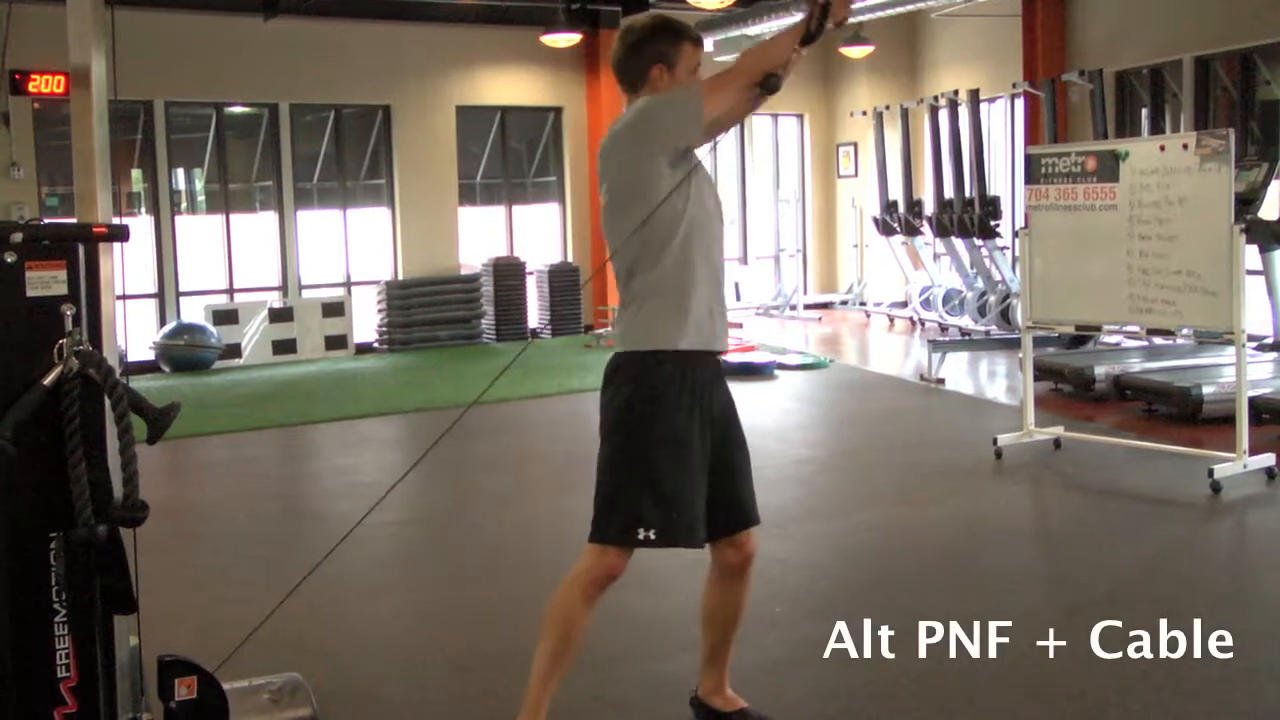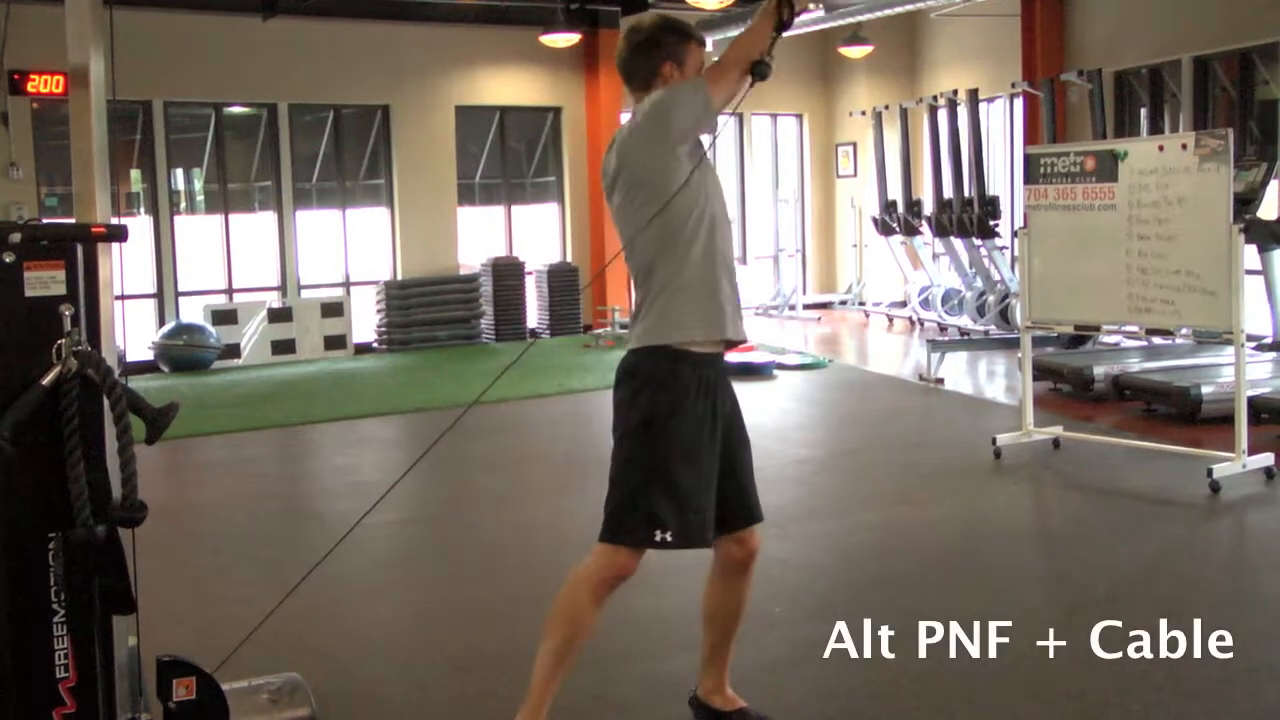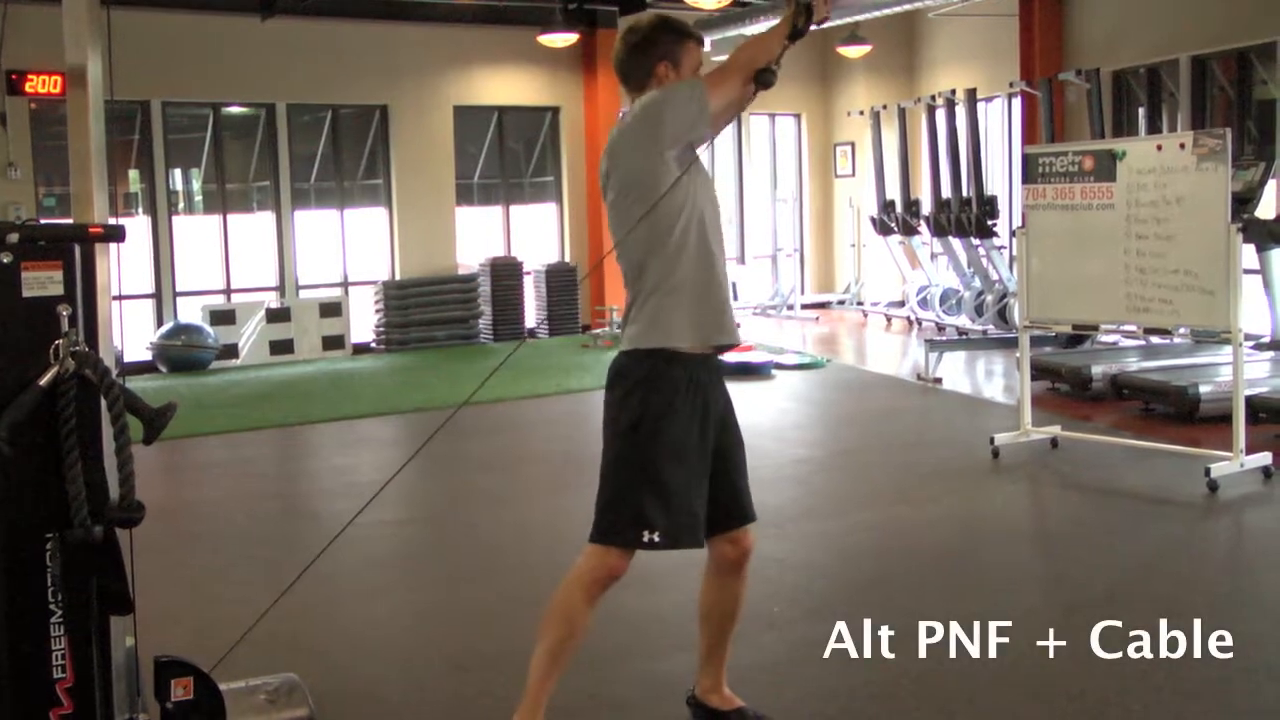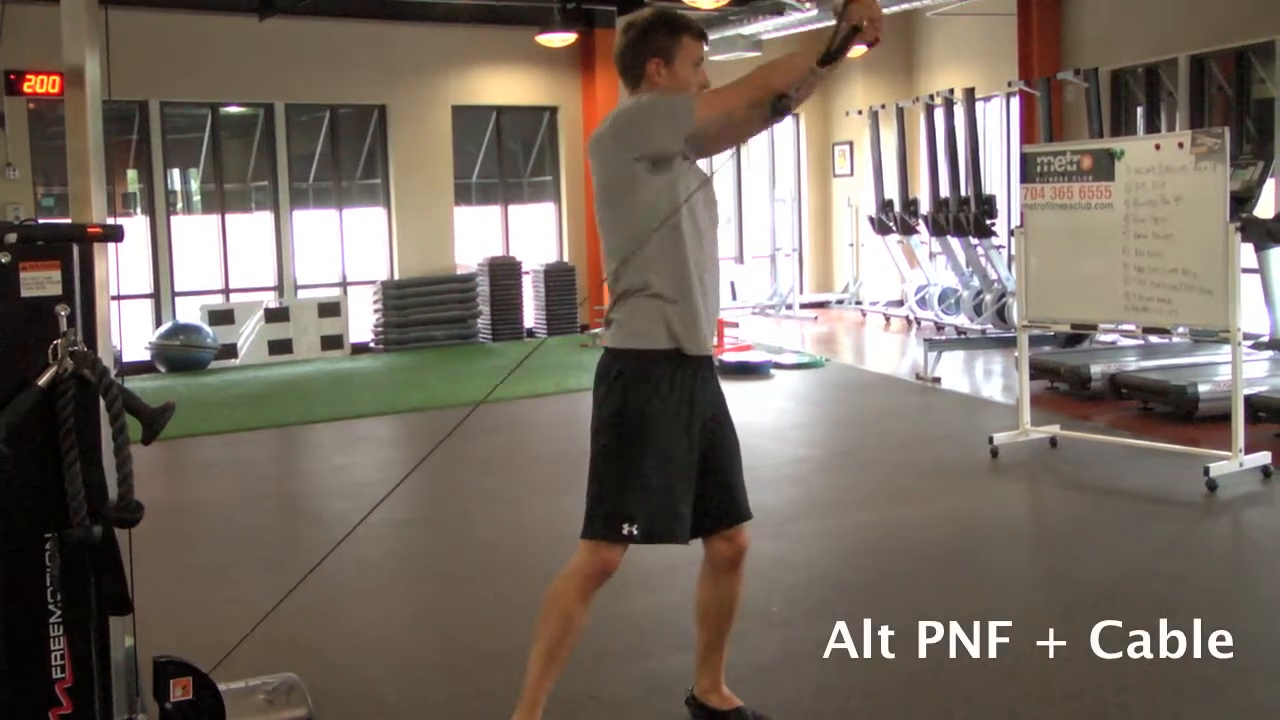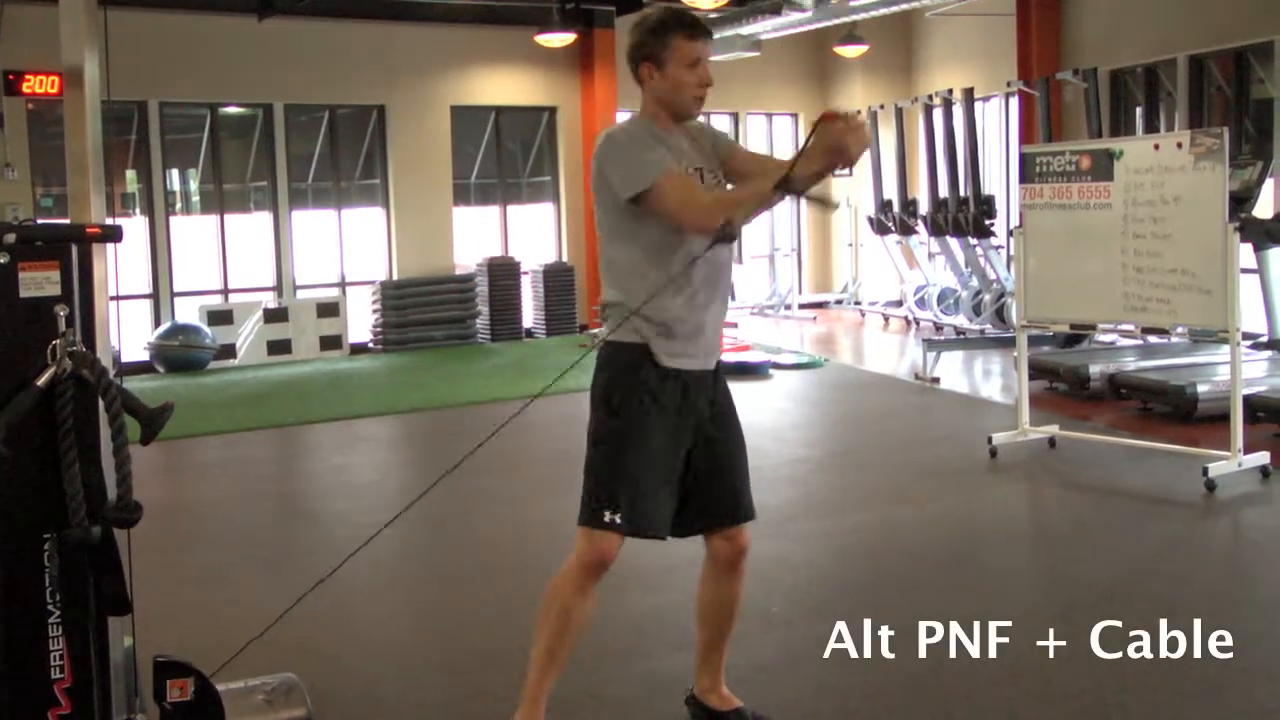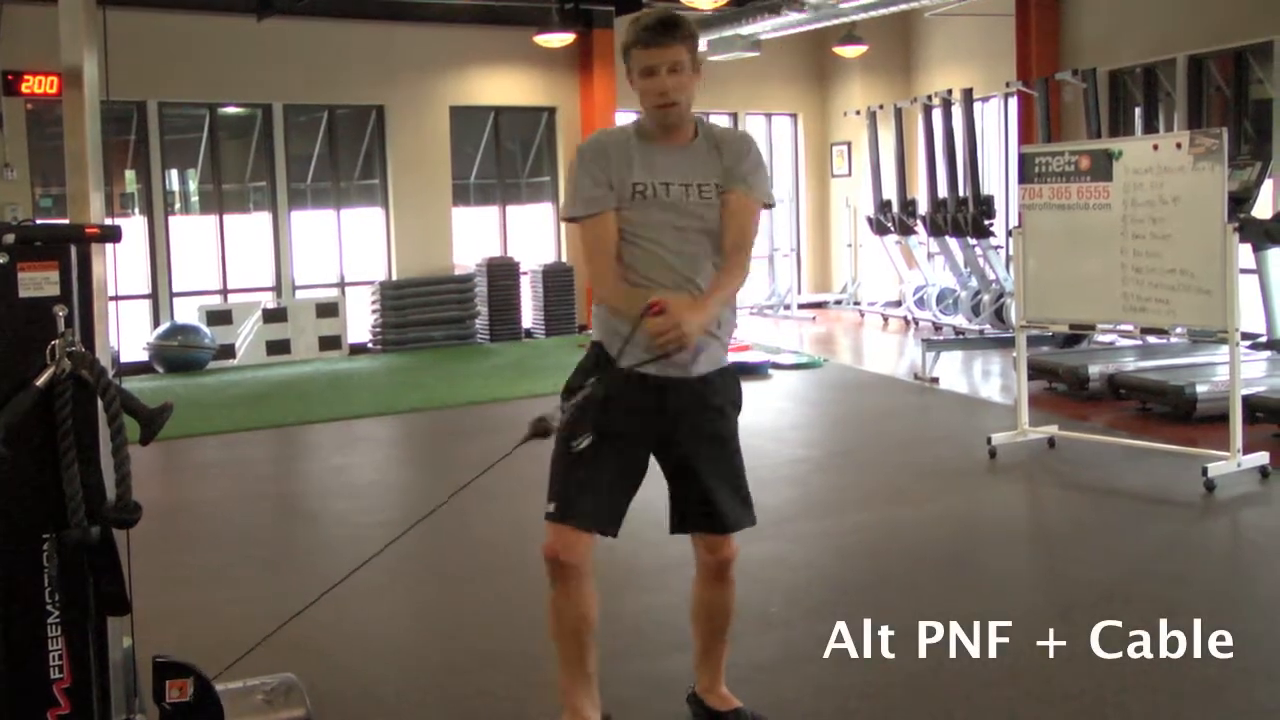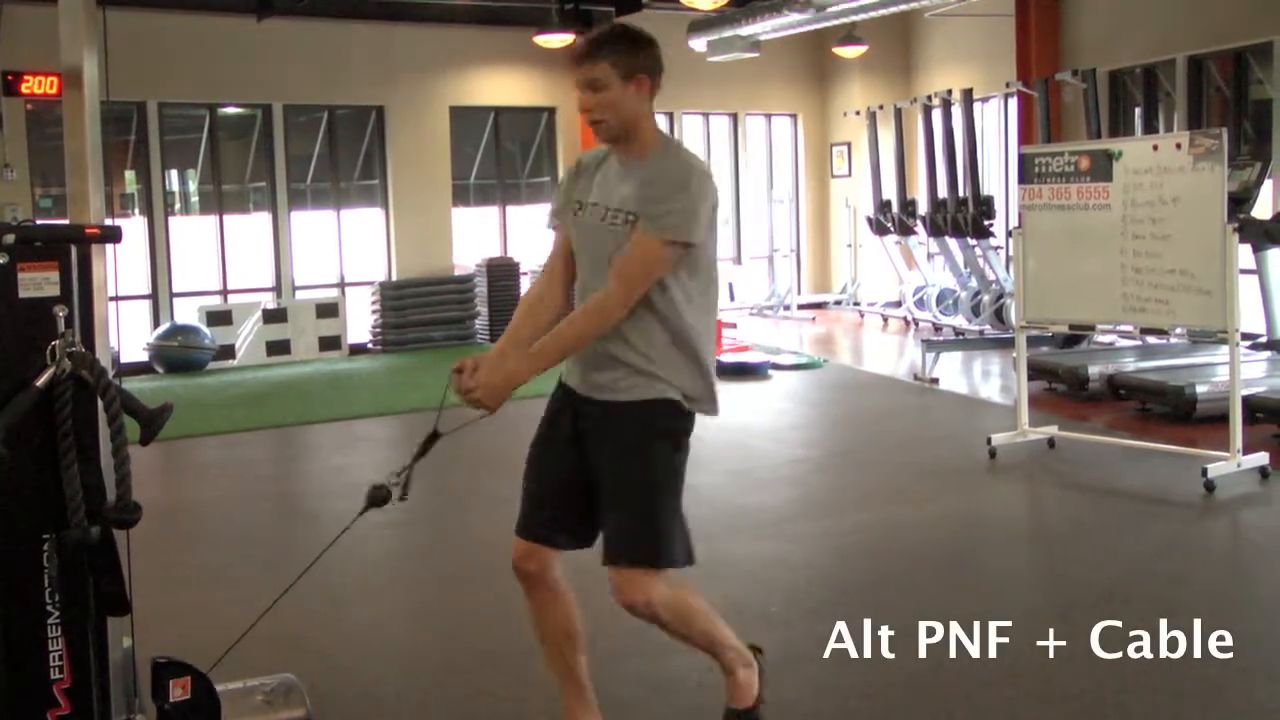
dt=0.2s
person 1, frame 1
left shoulder: (666, 138)
right shoulder: (640, 129)
left elbow: (746, 92)
right elbow: (743, 74)
left hip: (700, 372)
right hip: (654, 375)
left knee: (737, 549)
right knee: (608, 557)
person 1, frame 2
left shoulder: (663, 136)
right shoulder: (658, 119)
left elbow: (732, 80)
right elbow: (736, 59)
left hip: (705, 371)
right hip: (668, 373)
left knee: (738, 546)
right knee: (618, 557)
person 1, frame 3
left shoulder: (662, 137)
right shoulder: (648, 122)
left elbow: (736, 95)
right elbow: (741, 66)
left hip: (700, 371)
right hip: (657, 373)
left knee: (734, 545)
right knee: (607, 559)
person 1, frame 4
left shoulder: (675, 134)
right shoulder: (629, 124)
left elbow: (759, 113)
right elbow: (750, 96)
left hip: (694, 370)
right hip: (644, 370)
left knee: (729, 542)
right knee: (600, 554)
person 1, frame 5
left shoulder: (702, 139)
right shoulder: (623, 145)
left elbow: (769, 178)
right elbow: (705, 215)
left wrist: (822, 152)
right wrist: (810, 168)
left hip: (703, 370)
right hip: (641, 368)
left knee: (730, 541)
right knee: (597, 549)
person 1, frame 6
left shoulder: (734, 152)
right shoulder: (597, 157)
left elbow: (737, 252)
right elbow: (601, 268)
left wrist: (705, 309)
right wrist: (649, 317)
left hip: (702, 379)
right hip: (620, 372)
left knee: (719, 552)
right knee: (566, 550)
person 1, frame 7
left shoulder: (682, 176)
right shoulder: (581, 176)
left elbow: (616, 300)
right elbow: (552, 285)
left wrist: (516, 373)
right wrist: (495, 359)
left hip: (653, 403)
right hip: (581, 394)
left knee: (639, 585)
right knee: (534, 560)
left ankle: (737, 661)
